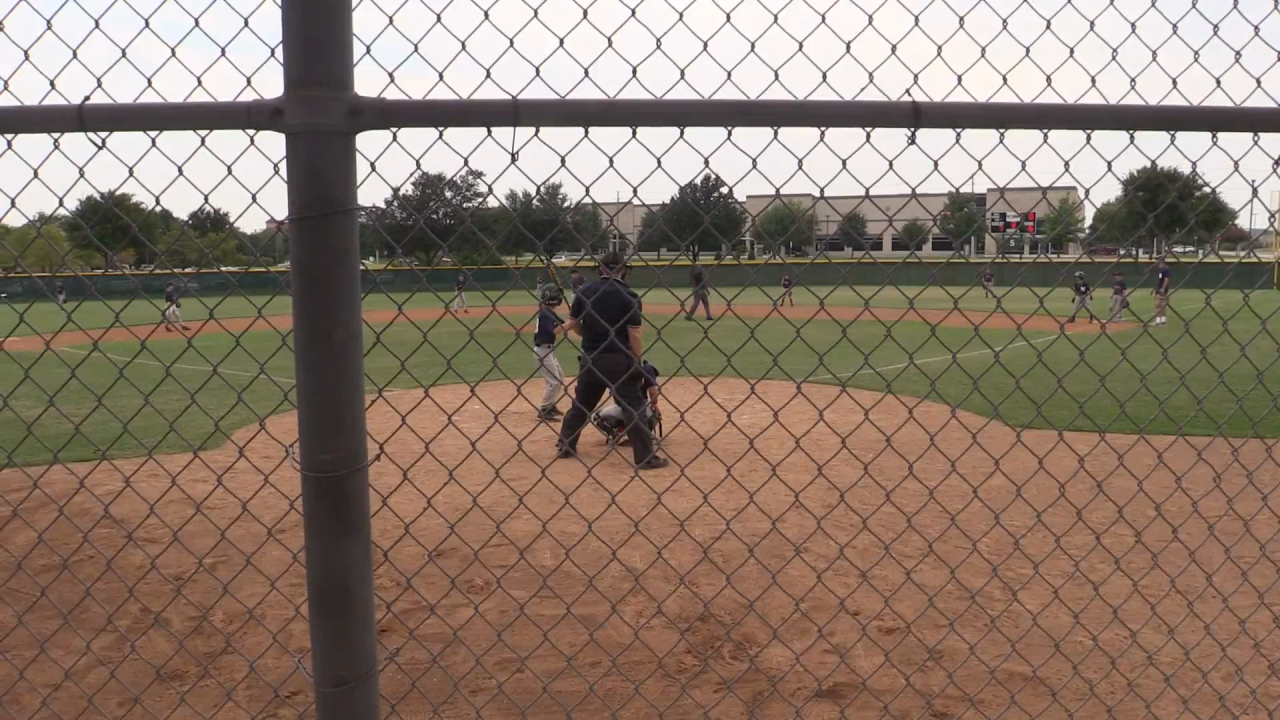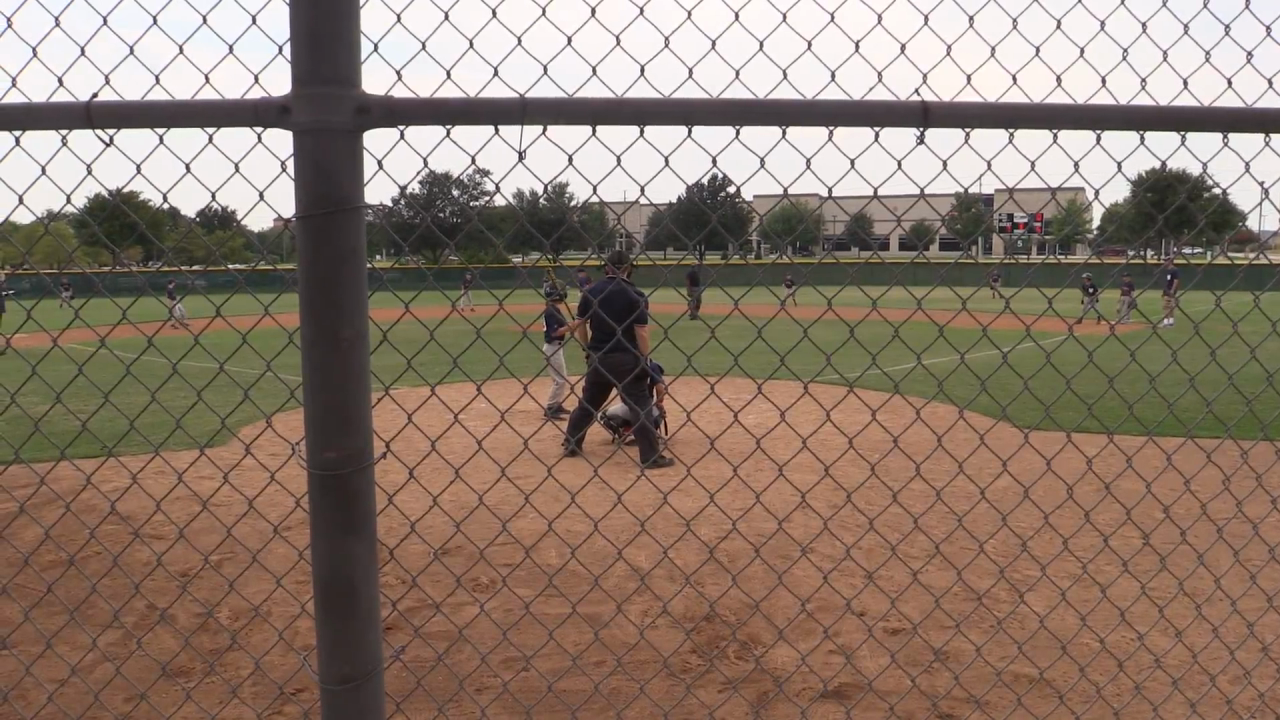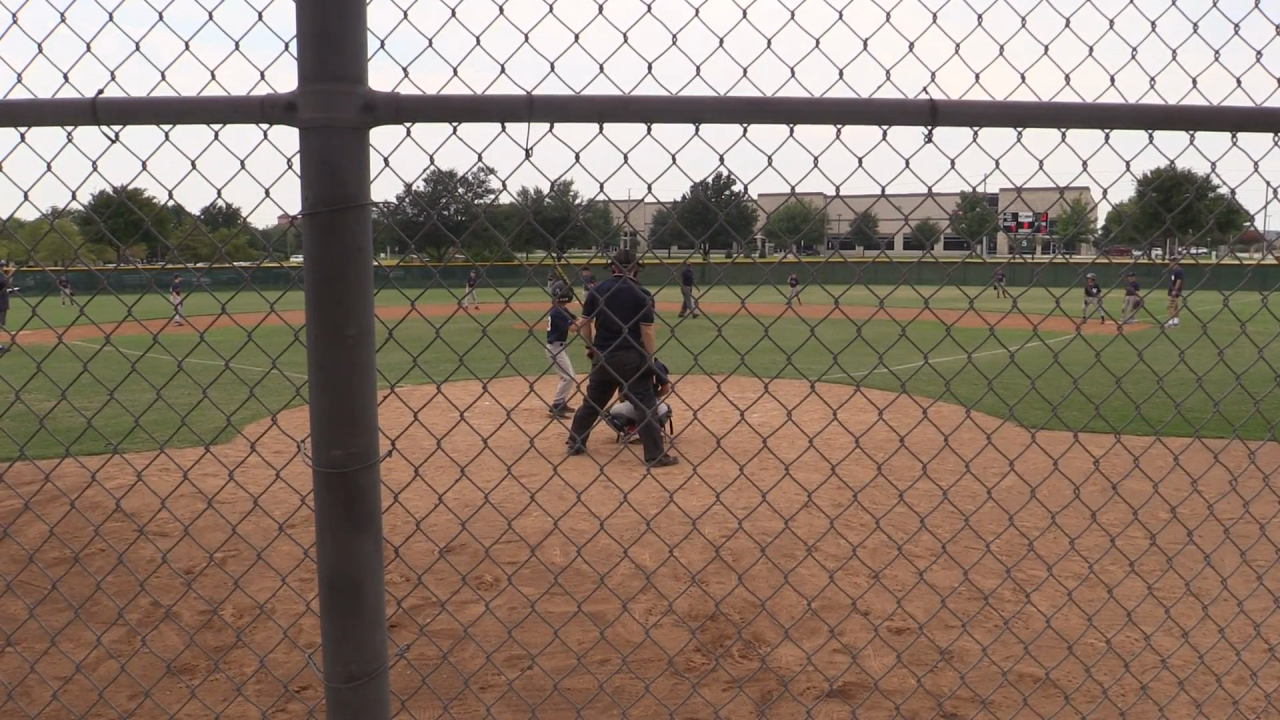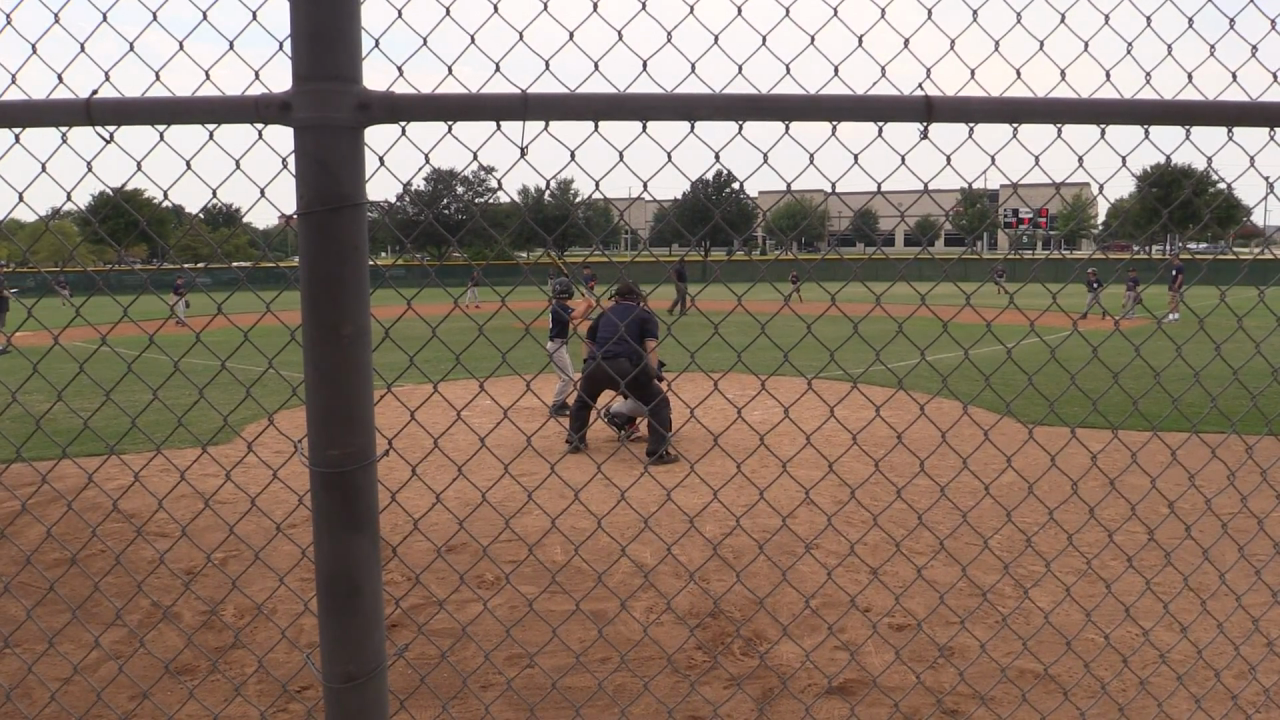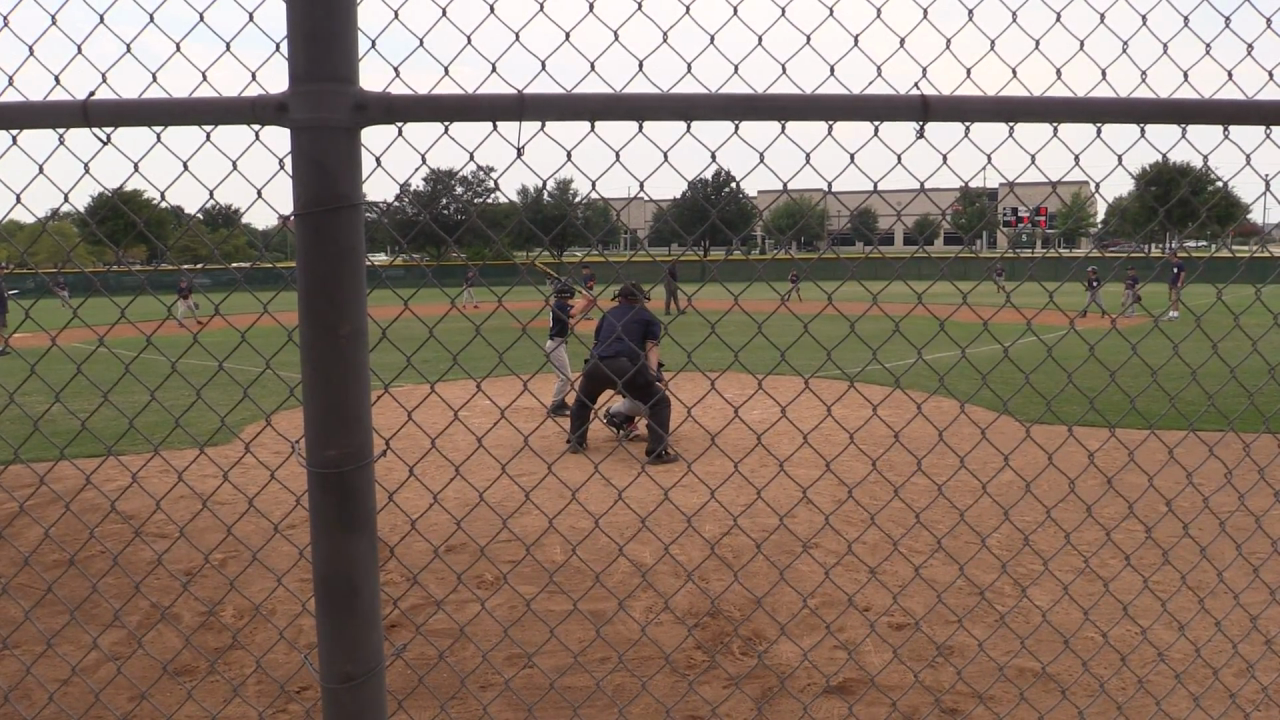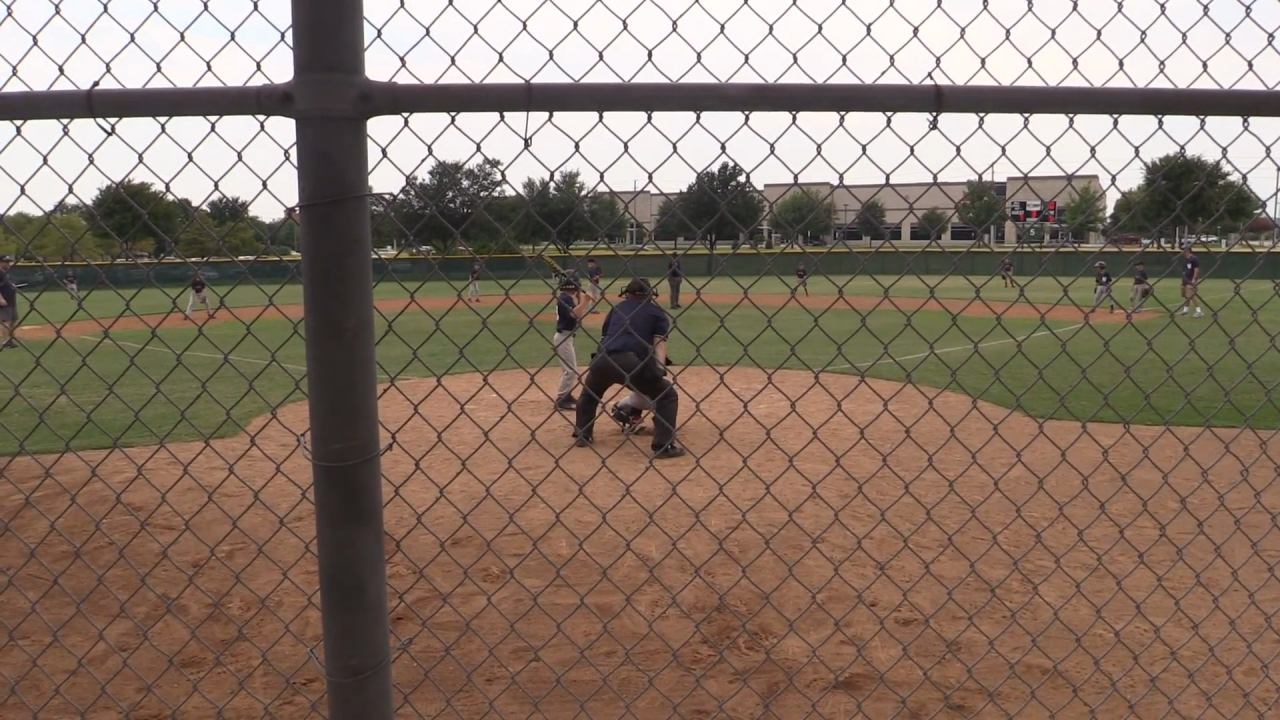
dt=0.5s
person 1, frame 1
left shoulder: (586, 292)
right shoulder: (629, 297)
left elbow: (572, 325)
right elbow: (635, 334)
right wrist: (638, 363)
left hip: (590, 359)
right hip: (618, 359)
left knee: (580, 405)
right knee: (633, 408)
left ankle: (565, 446)
right ankle: (646, 457)
person 1, frame 2
left shoulder: (592, 291)
right shoulder: (635, 295)
left elbow: (579, 324)
right elbow: (641, 333)
left wrist: (588, 349)
right wrist: (644, 362)
left hip: (598, 358)
right hip: (626, 358)
left knee: (588, 403)
right knee: (640, 407)
left ankle: (571, 445)
right ankle: (651, 456)
person 1, frame 3
left shoulder: (598, 290)
right shoulder: (641, 294)
left elbow: (585, 323)
right elbow: (647, 331)
left wrist: (591, 346)
right wrist: (650, 360)
left hip: (603, 356)
right hip: (631, 357)
left knee: (592, 402)
right knee: (646, 406)
left ankle: (574, 444)
right ankle: (655, 455)
person 1, frame 4
left shoulder: (604, 314)
right shoulder: (646, 316)
left elbow: (588, 342)
right elbow: (651, 347)
right wrist: (652, 377)
left hip: (595, 366)
right hip: (624, 367)
left knee: (583, 400)
right knee: (659, 402)
left ankle: (575, 442)
right ankle: (658, 452)
person 1, frame 5
left shoulder: (609, 313)
right shoulder: (649, 318)
right elbow: (651, 348)
right wrist: (653, 377)
left hip: (596, 366)
right hip: (624, 367)
left knee: (583, 400)
right knee: (660, 401)
left ankle: (575, 442)
right ankle: (658, 452)
person 1, frame 6
left shoulder: (617, 308)
right shoulder: (657, 312)
right elbow: (660, 342)
right wrist: (659, 372)
left hip: (603, 360)
right hip: (632, 361)
left knee: (589, 394)
right knee: (667, 396)
left ankle: (581, 435)
right ankle: (663, 446)
